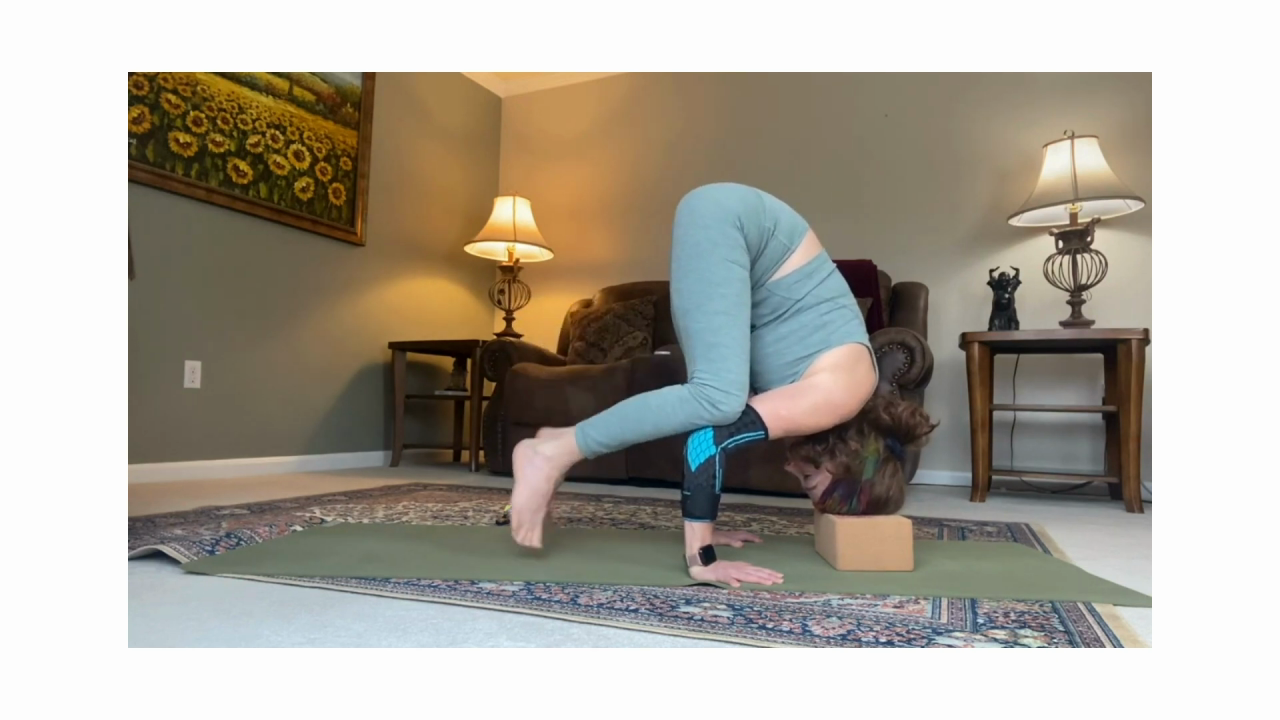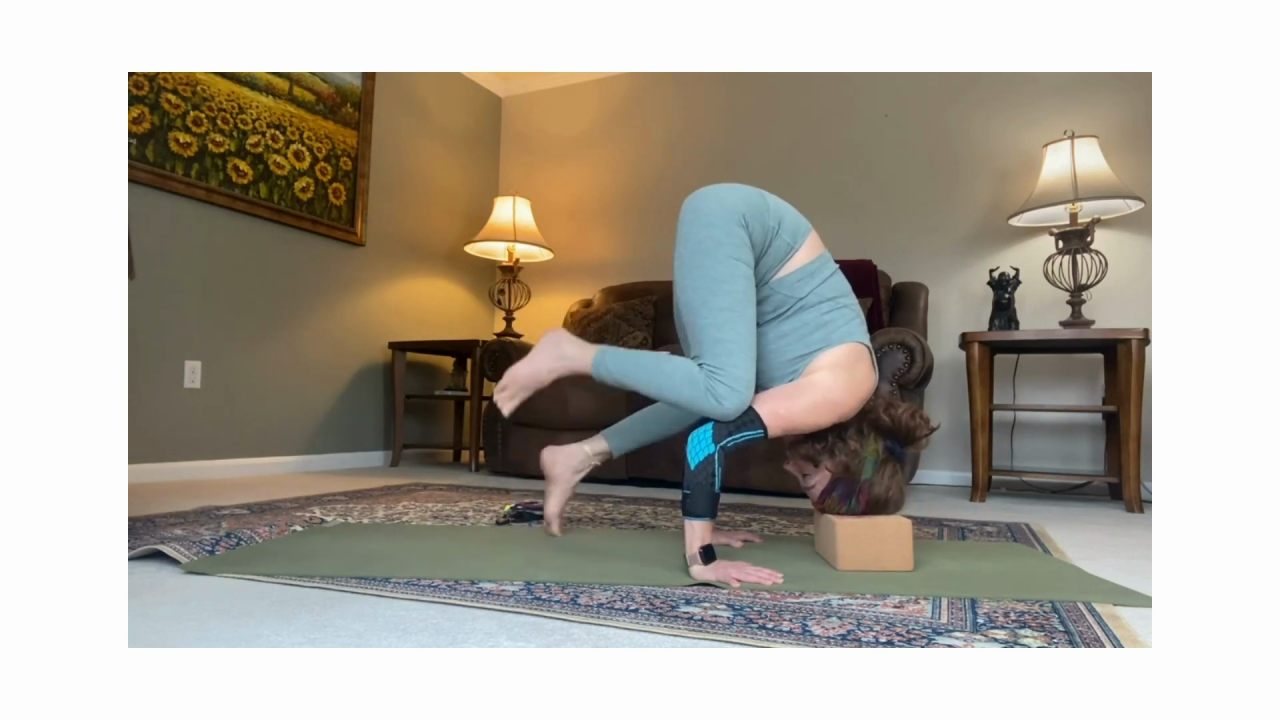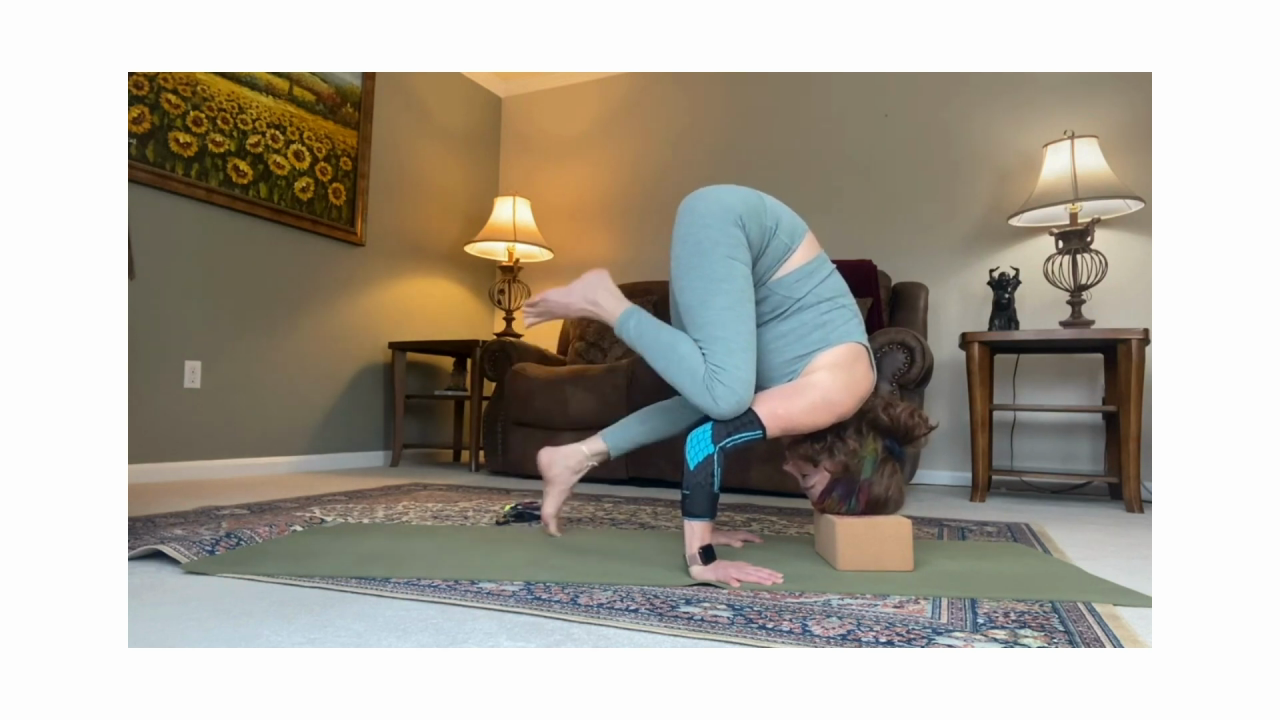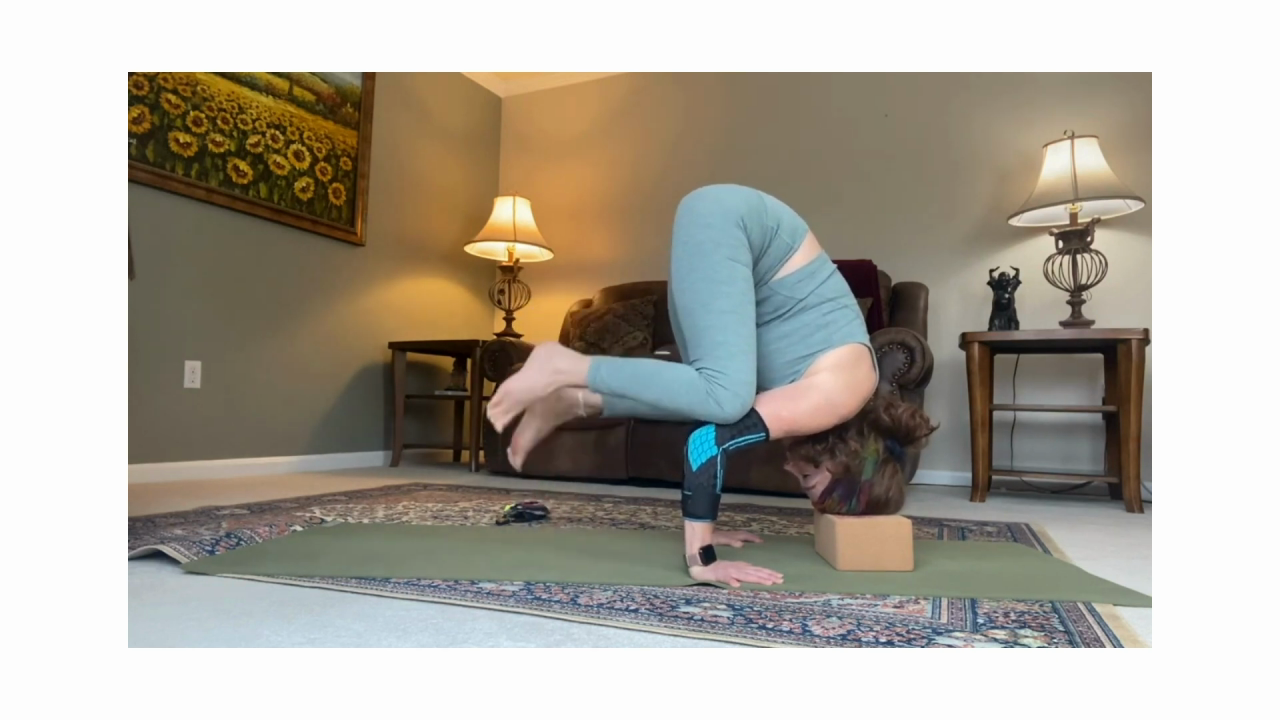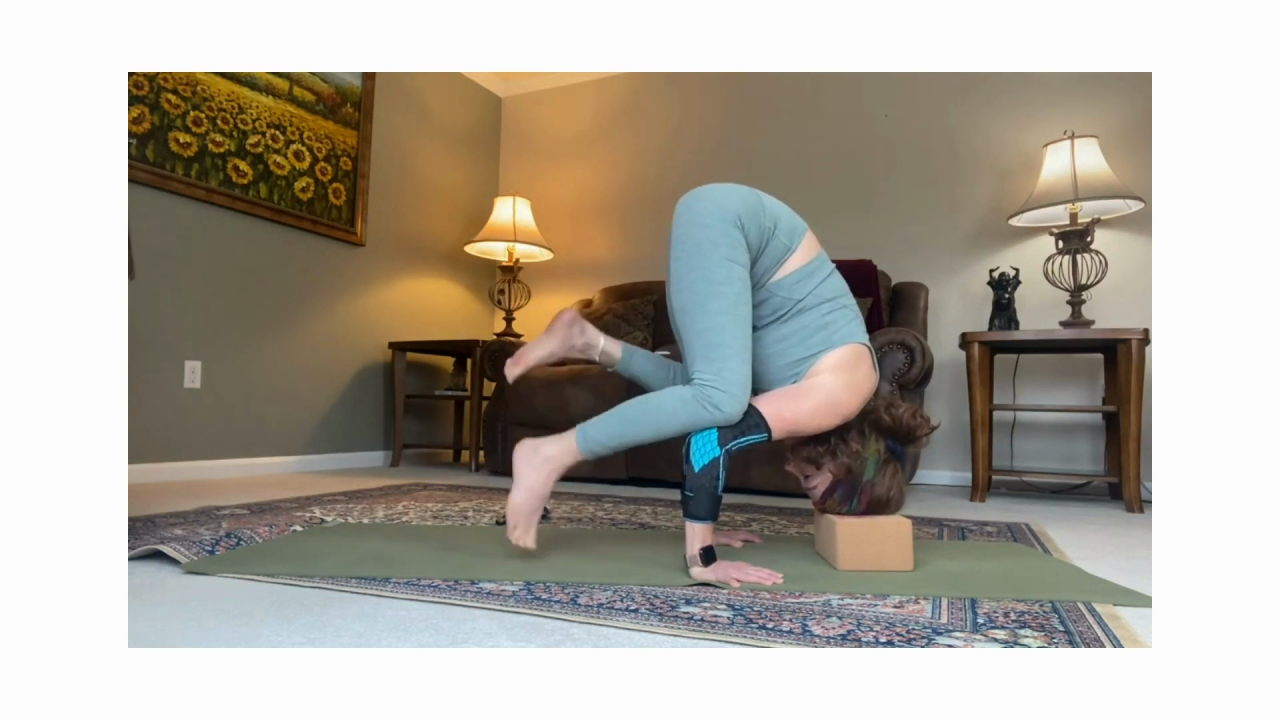
dt=0.4s
person 1, frame 1
left shoulder: (838, 386)
right shoulder: (838, 397)
right elbow: (712, 440)
left wrist: (705, 530)
right wrist: (701, 560)
left hip: (737, 228)
right hip: (722, 219)
left knee: (713, 400)
right knee: (718, 401)
left ankle: (571, 444)
right ankle: (556, 452)
person 1, frame 2
left shoulder: (844, 385)
right shoulder: (837, 396)
right elbow: (712, 440)
left wrist: (703, 531)
right wrist: (701, 560)
left hip: (737, 229)
right hip: (727, 220)
left knee: (710, 397)
right knee: (723, 396)
left ankle: (580, 458)
right ankle: (572, 355)
person 1, frame 3
left shoulder: (838, 386)
right shoulder: (837, 394)
right elbow: (711, 440)
left wrist: (705, 529)
right wrist: (702, 561)
left hip: (738, 229)
right hip: (722, 220)
left knee: (712, 398)
right knee: (723, 395)
left ankle: (576, 458)
right ankle: (604, 301)
person 1, frame 4
left shoulder: (840, 386)
right shoulder: (839, 397)
right elbow: (712, 443)
left wrist: (704, 530)
right wrist: (700, 560)
left hip: (734, 228)
right hip: (723, 221)
left knee: (708, 398)
right knee: (724, 399)
left ankle: (572, 399)
right ankle: (565, 368)
person 1, frame 5
left shoulder: (843, 386)
right shoulder: (839, 397)
right elbow: (716, 440)
left wrist: (704, 530)
right wrist: (701, 561)
left hip: (735, 228)
right hip: (723, 220)
left knee: (710, 396)
right knee: (718, 401)
left ankle: (588, 341)
right ankle: (549, 457)
